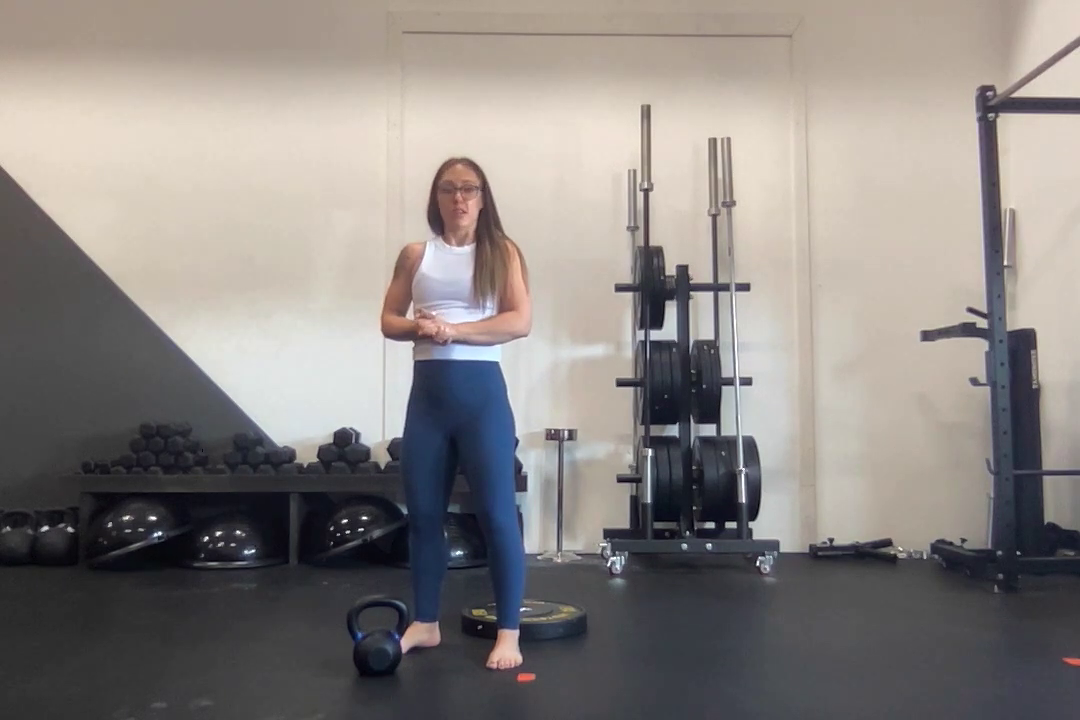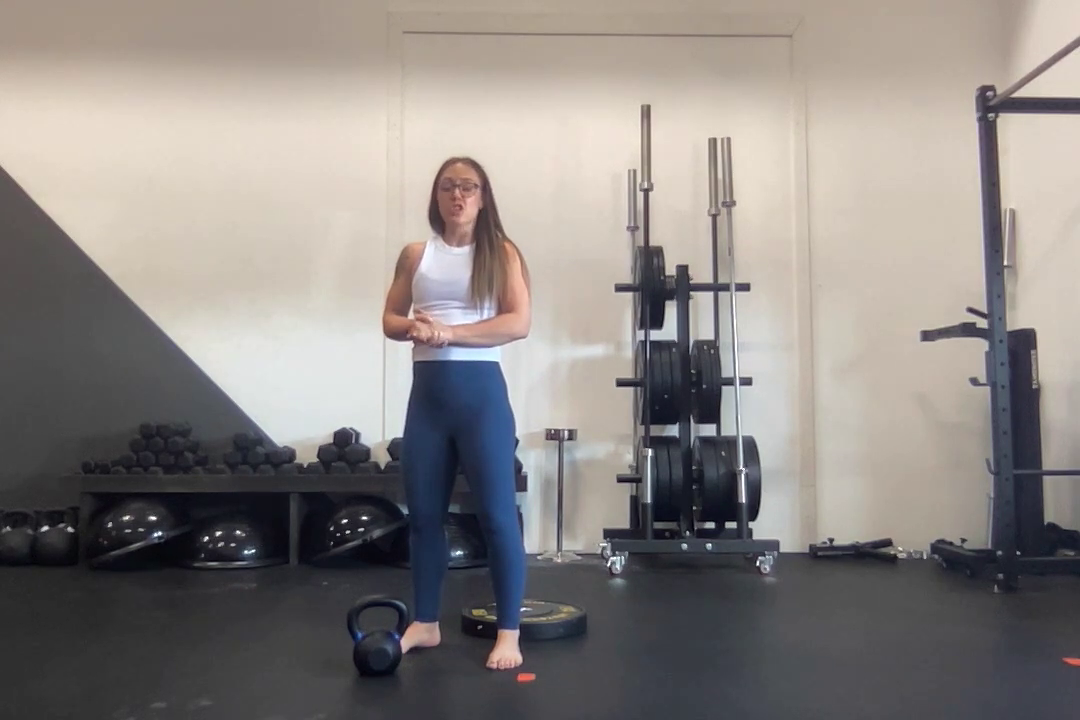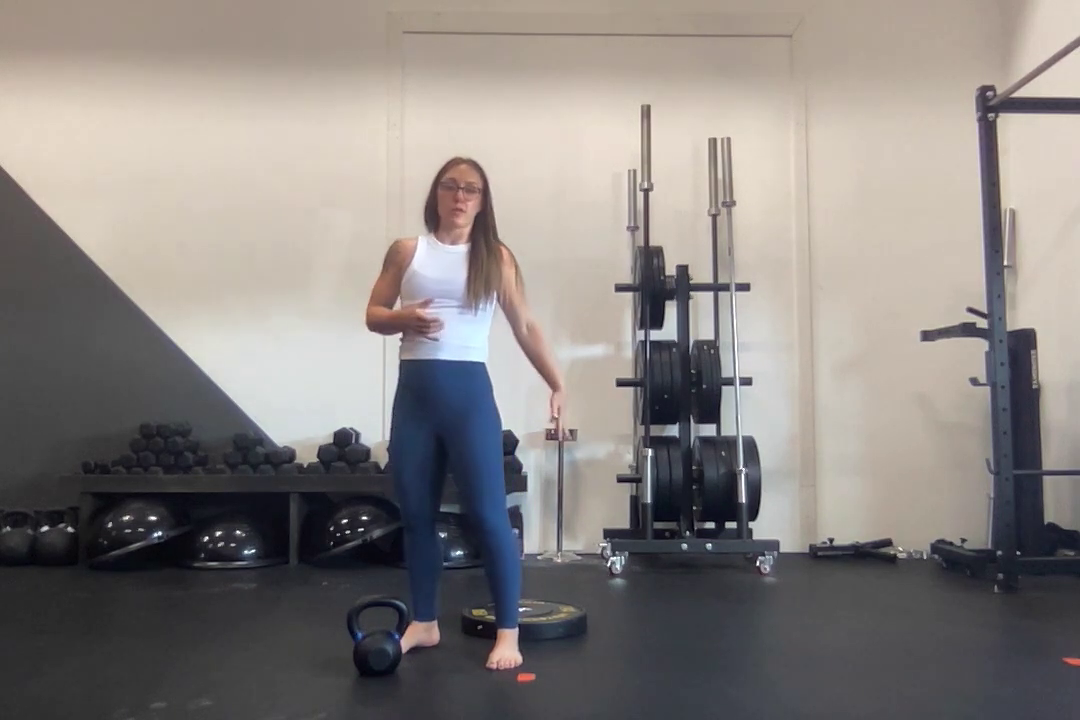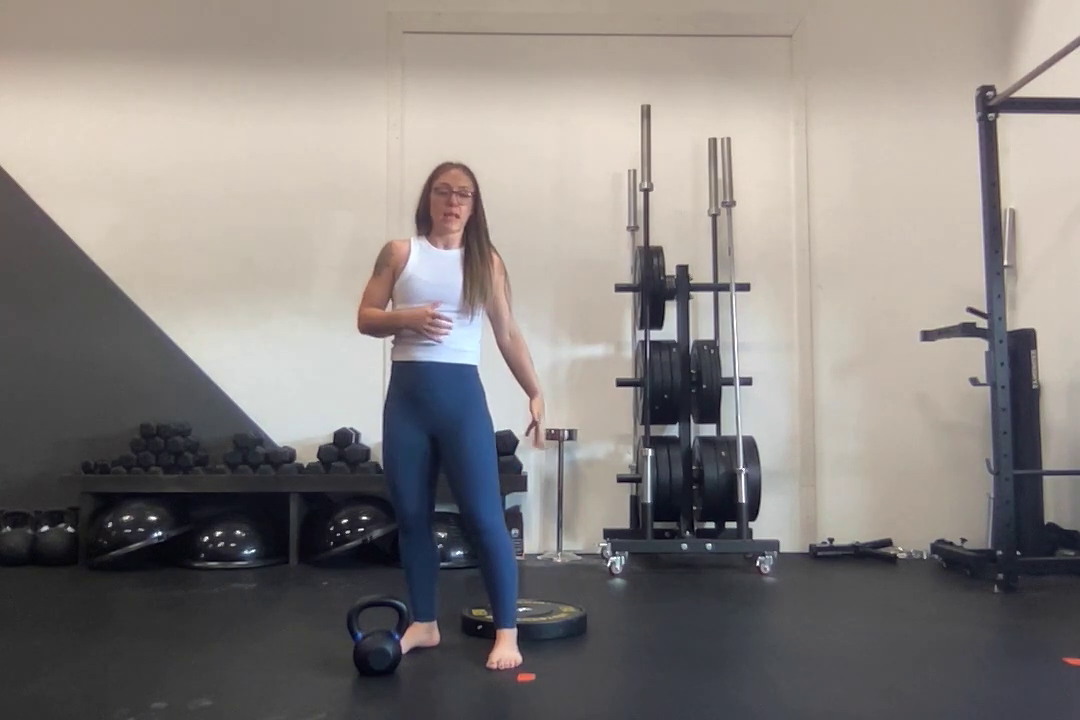
dt=0.5s
person 1, frame 1
left shoulder: (502, 252)
right shoulder: (415, 255)
left elbow: (520, 321)
right elbow: (389, 320)
left wrist: (452, 330)
right wrist: (420, 328)
left hip: (481, 391)
right hip: (427, 391)
left knee: (496, 512)
right knee: (423, 512)
left ankle: (509, 633)
right ankle: (425, 623)
person 1, frame 2
left shoulder: (502, 253)
right shoulder: (415, 255)
left elbow: (519, 322)
right elbow: (390, 318)
left wrist: (449, 332)
right wrist: (414, 327)
left hip: (480, 391)
right hip: (426, 392)
left knee: (496, 513)
right knee: (423, 513)
left ankle: (508, 632)
right ankle: (425, 623)
person 1, frame 3
left shoulder: (496, 257)
right shoulder: (406, 250)
left elbow: (525, 327)
right elbow: (373, 314)
left wrist: (556, 384)
right wrist: (405, 318)
left hip: (469, 391)
right hip: (414, 391)
left knee: (488, 514)
right knee: (415, 513)
left ankle: (508, 632)
right ankle: (424, 623)
person 1, frame 4
left shoulder: (486, 260)
right shoulder: (399, 252)
left elbow: (508, 334)
right elbow: (366, 318)
left wrist: (535, 393)
right wrist: (405, 319)
left hip: (462, 394)
right hip: (406, 393)
left knee: (484, 517)
right knee: (411, 515)
left ankle: (506, 632)
right ankle: (424, 623)
